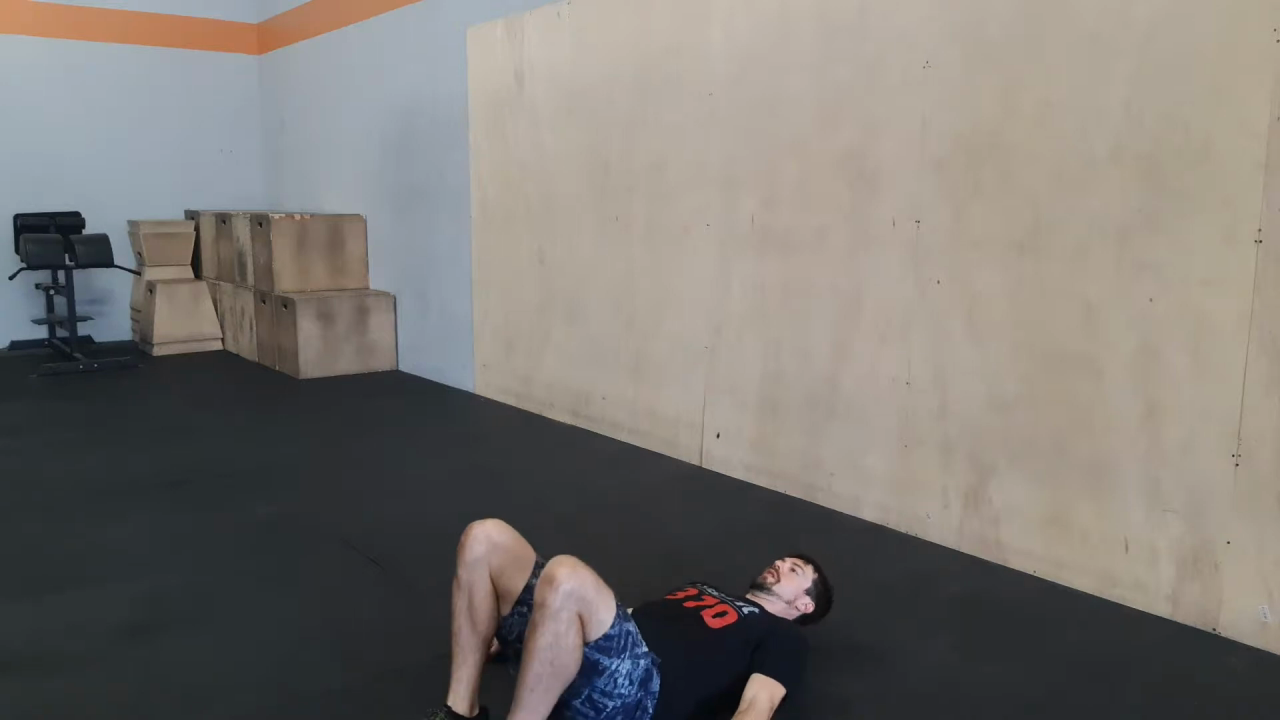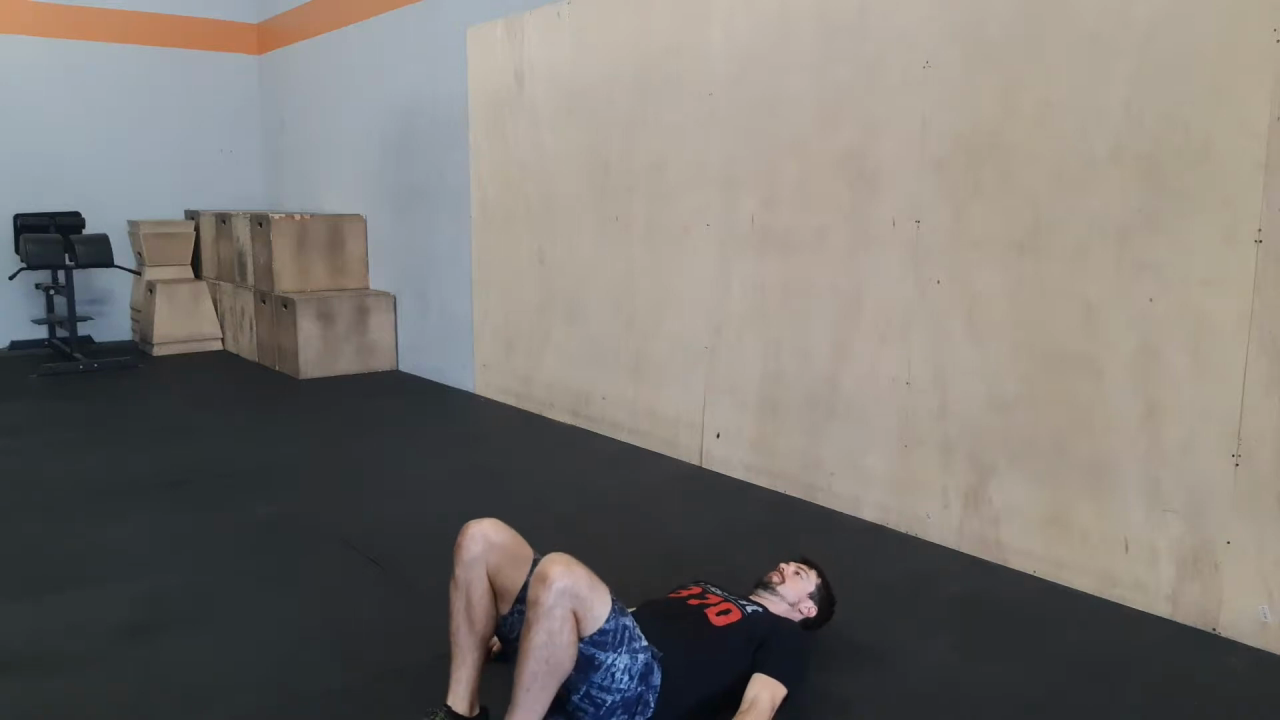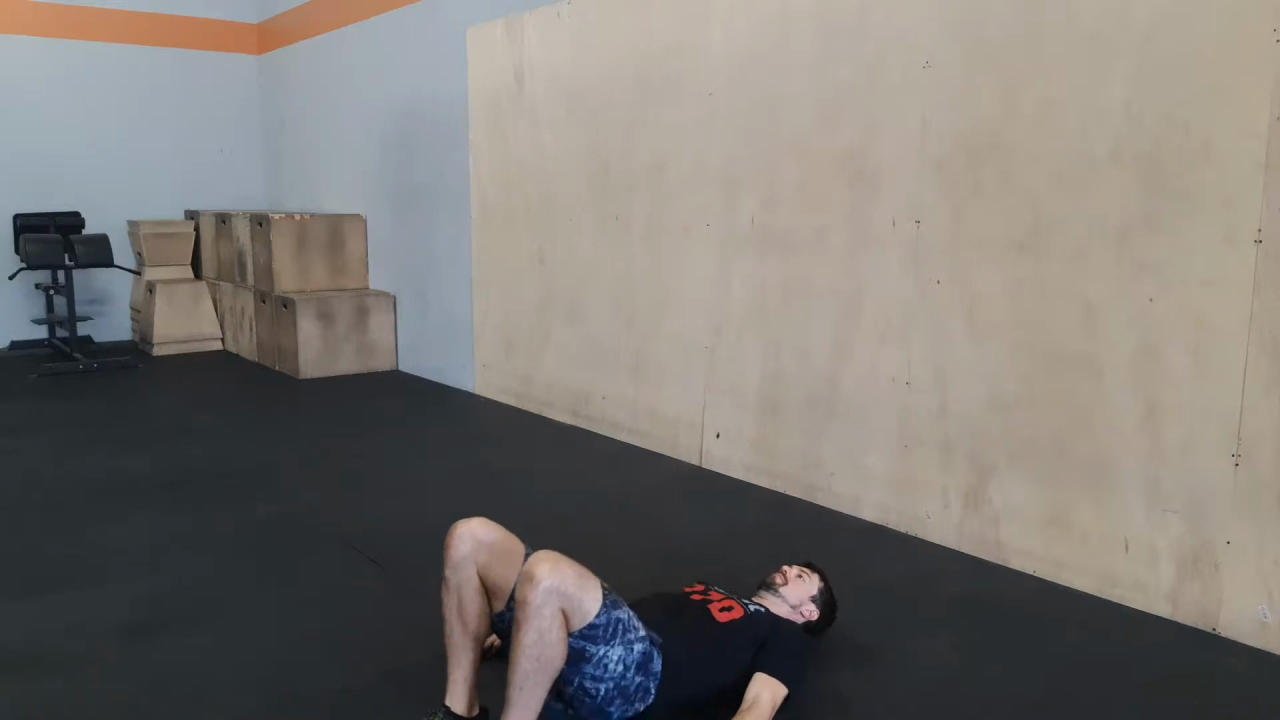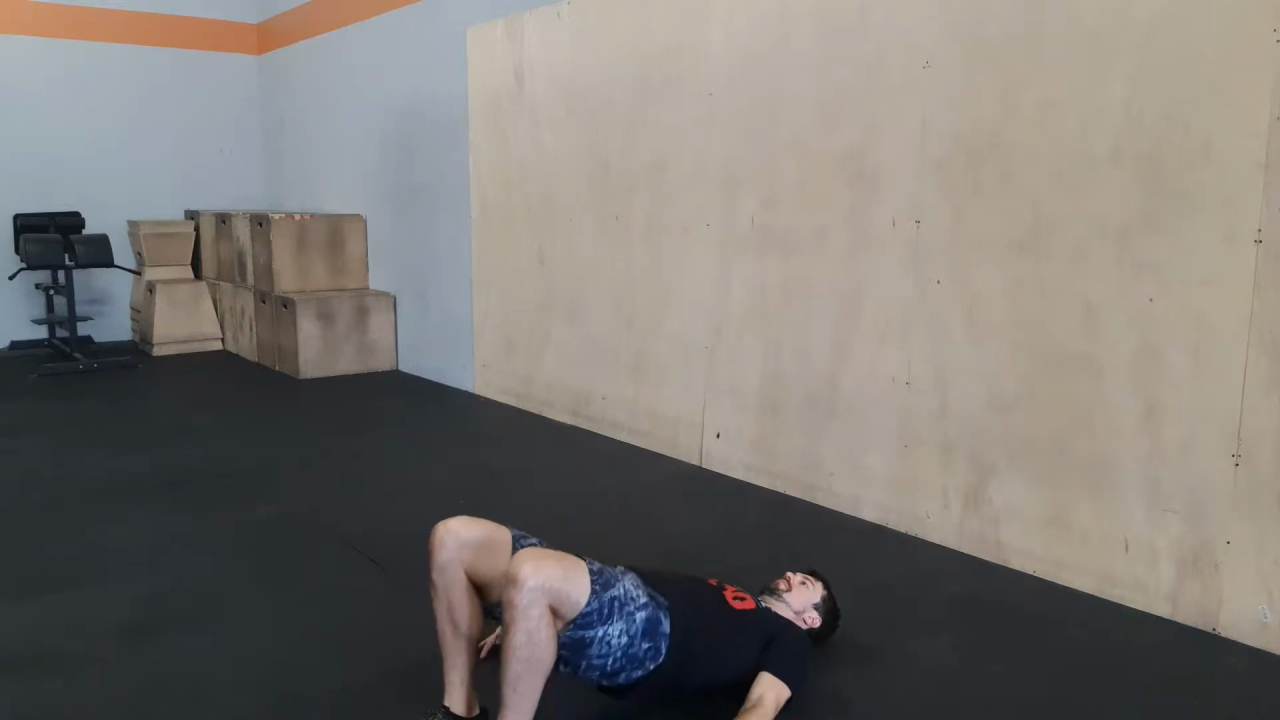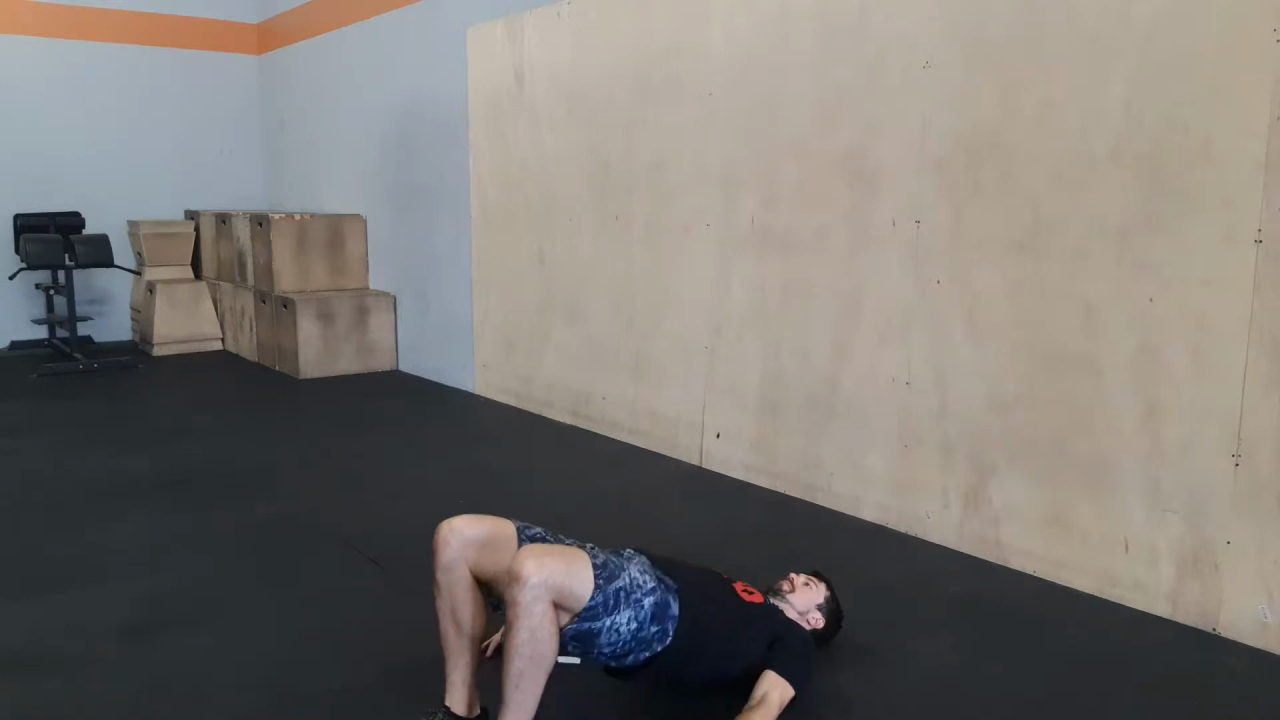
dt=0.2s
person 1, frame 1
left shoulder: (782, 637)
right shoulder: (702, 590)
right wrist: (516, 626)
left hip: (629, 685)
right hip: (571, 656)
left knee: (566, 578)
right knee: (486, 539)
person 1, frame 2
left shoulder: (784, 637)
right shoulder: (705, 590)
right wrist: (519, 625)
left hip: (633, 680)
right hip: (574, 659)
left knee: (560, 575)
right knee: (482, 539)
person 1, frame 3
left shoulder: (785, 638)
right shoulder: (712, 595)
right wrist: (525, 624)
left hip: (633, 664)
right hip: (601, 636)
left knee: (545, 575)
right knee: (470, 539)
person 1, frame 4
left shoulder: (788, 640)
right shoulder: (724, 603)
right wrist: (524, 619)
left hip: (645, 622)
left knee: (530, 575)
right knee: (452, 539)
person 1, frame 5
left shoulder: (792, 639)
right shoulder: (734, 600)
right wrist: (531, 616)
left hip: (654, 604)
left knee: (533, 572)
right knee: (457, 538)
